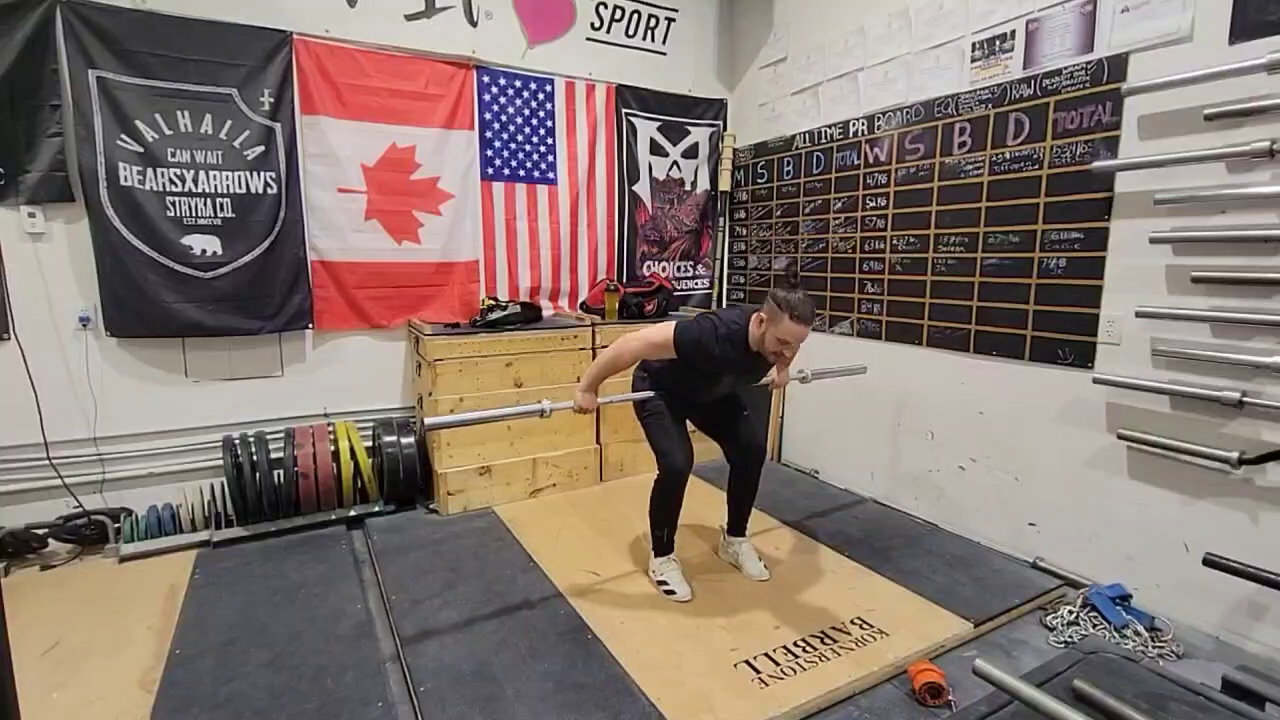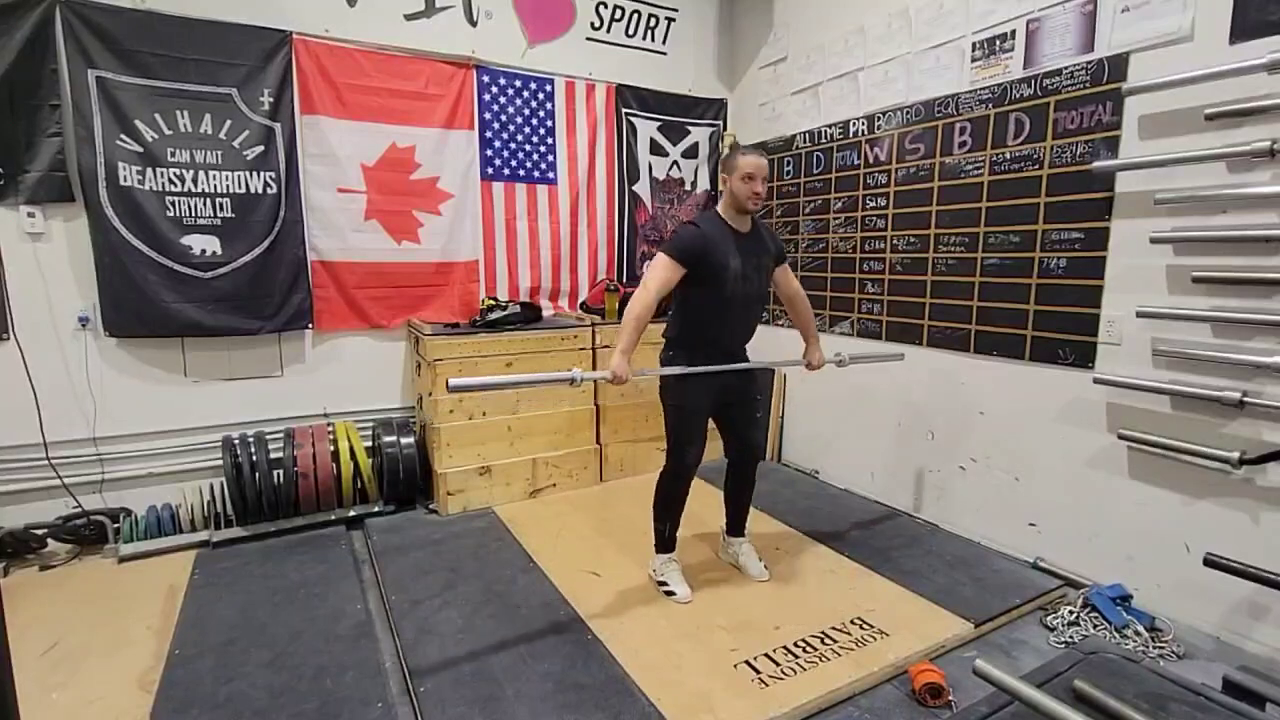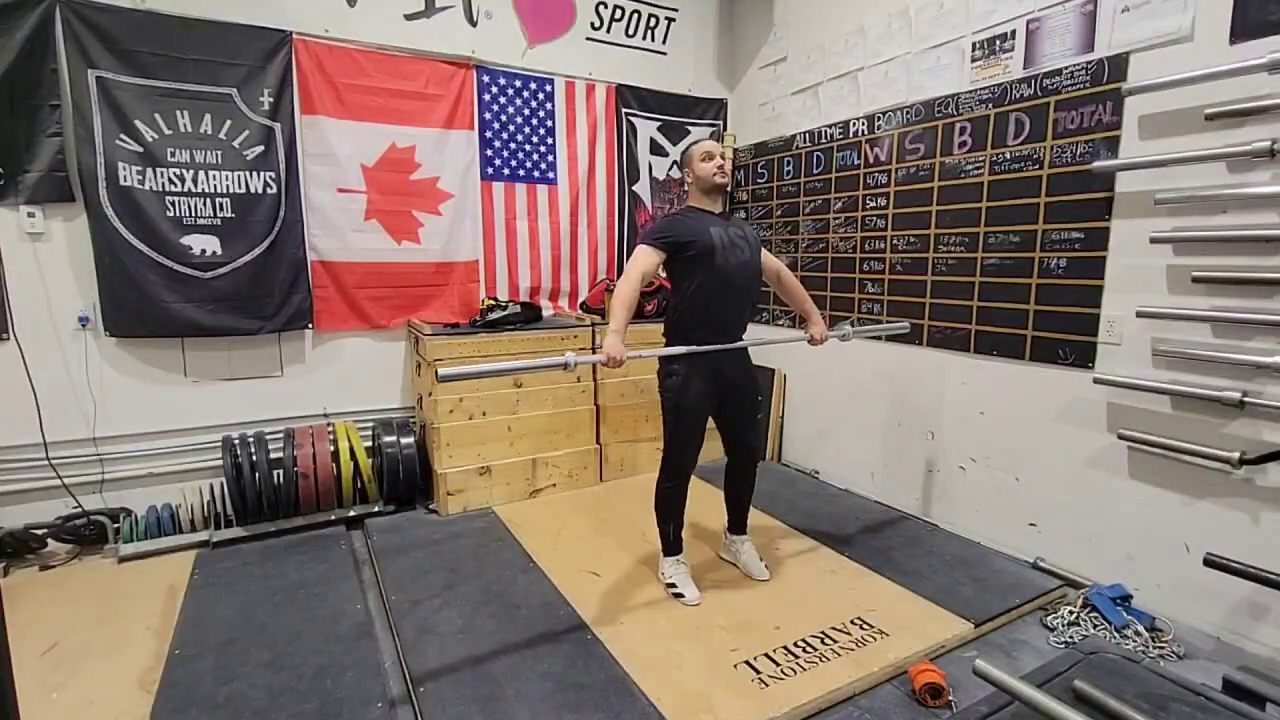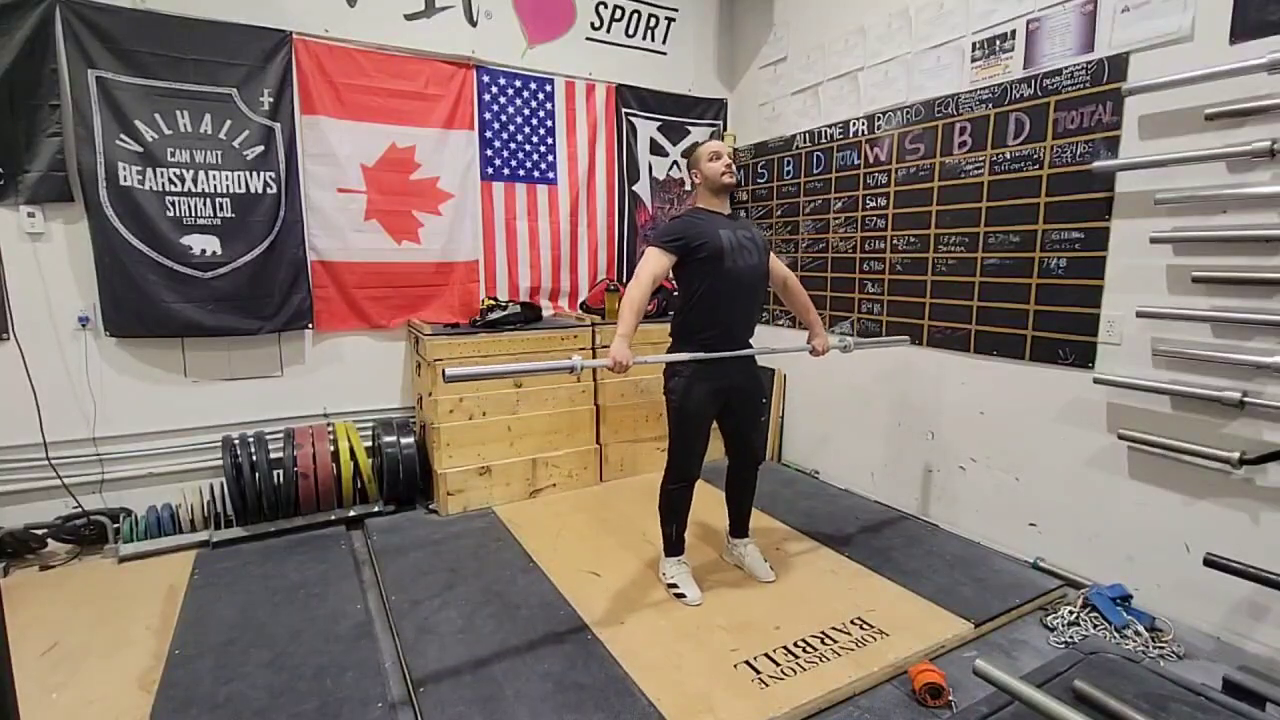
dt=0.5s
person 1, frame 1
left shoulder: (780, 335)
right shoulder: (711, 335)
right elbow: (633, 343)
left wrist: (782, 371)
right wrist: (588, 388)
left hip: (712, 392)
right hip: (660, 390)
left knee: (751, 451)
right knee: (676, 465)
left ankle: (734, 540)
right ankle: (662, 558)
person 1, frame 2
left shoulder: (767, 241)
right shoulder: (696, 236)
left elbow: (792, 294)
right elbow: (650, 291)
left wrist: (812, 344)
right wrist: (622, 353)
left hip: (734, 364)
right hip: (687, 367)
left knee: (748, 453)
right knee: (683, 460)
left ankle: (734, 540)
right ankle: (664, 557)
person 1, frame 3
left shoulder: (743, 229)
right shoulder: (675, 227)
left elbow: (778, 273)
right elbow: (633, 276)
left wrist: (813, 317)
right wrist: (615, 334)
left hip: (736, 359)
right hip: (688, 364)
left knee: (746, 452)
right knee: (679, 463)
left ankle: (735, 538)
right ankle: (671, 558)
person 1, frame 4
left shoulder: (749, 231)
right shoulder: (684, 227)
left elbow: (784, 280)
right elbow: (643, 280)
left wrist: (816, 328)
right wrist: (622, 340)
left hip: (741, 363)
right hip: (694, 367)
left knee: (748, 457)
right knee: (684, 467)
left ankle: (738, 541)
right ankle: (673, 559)
